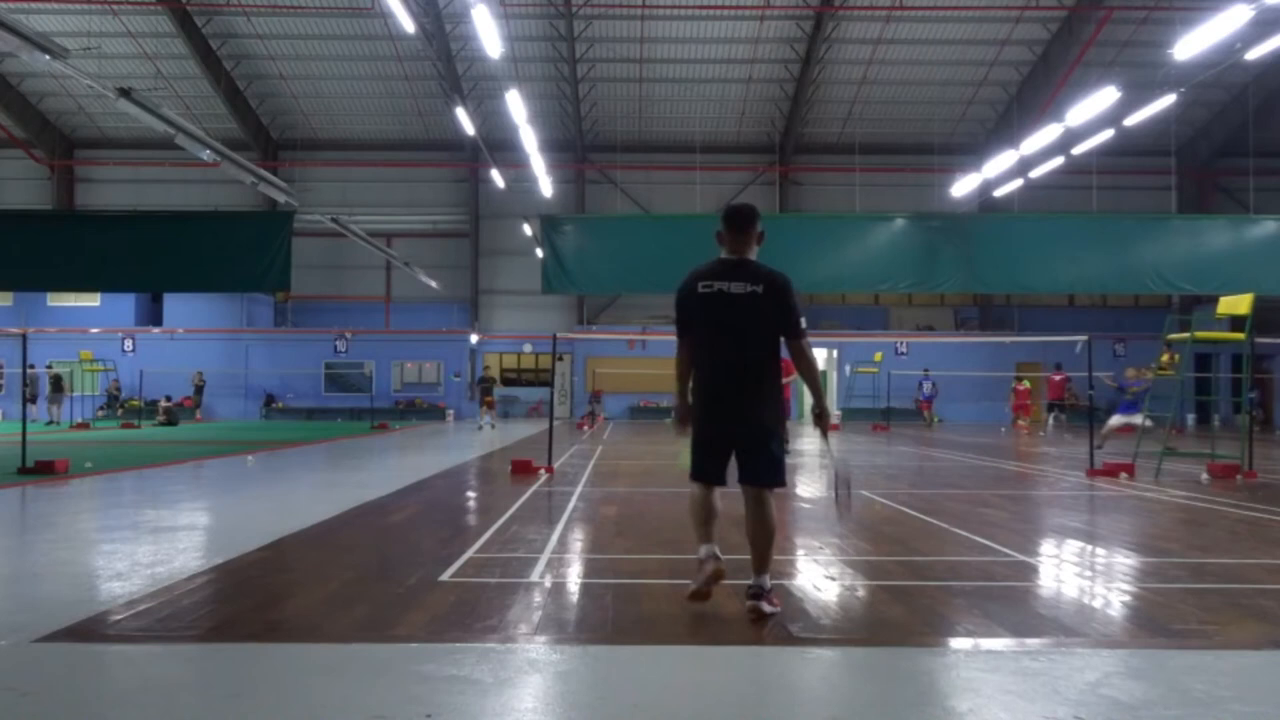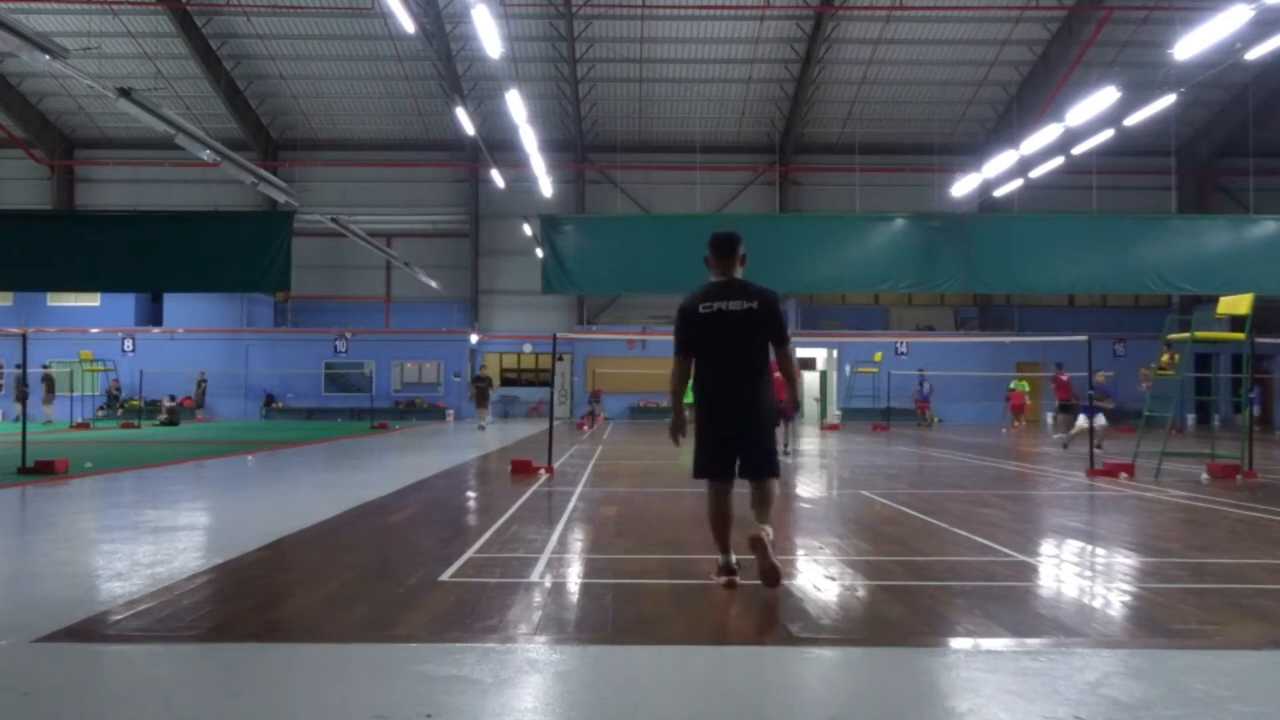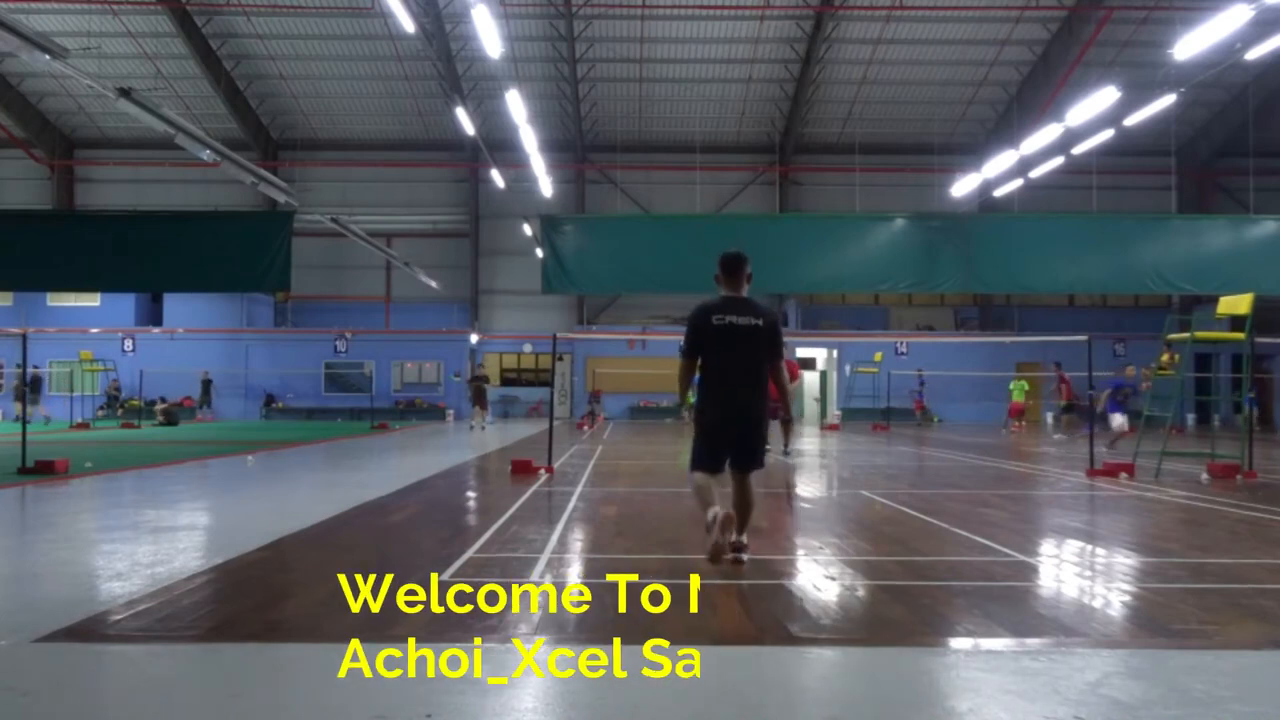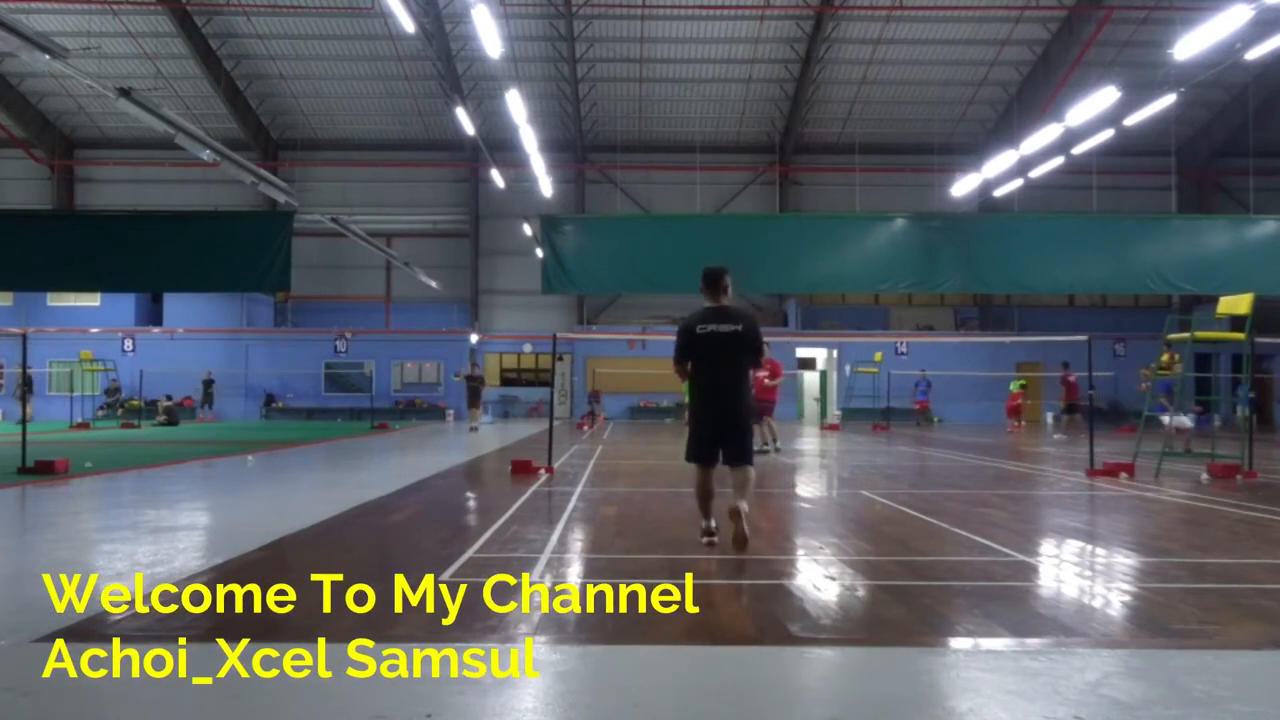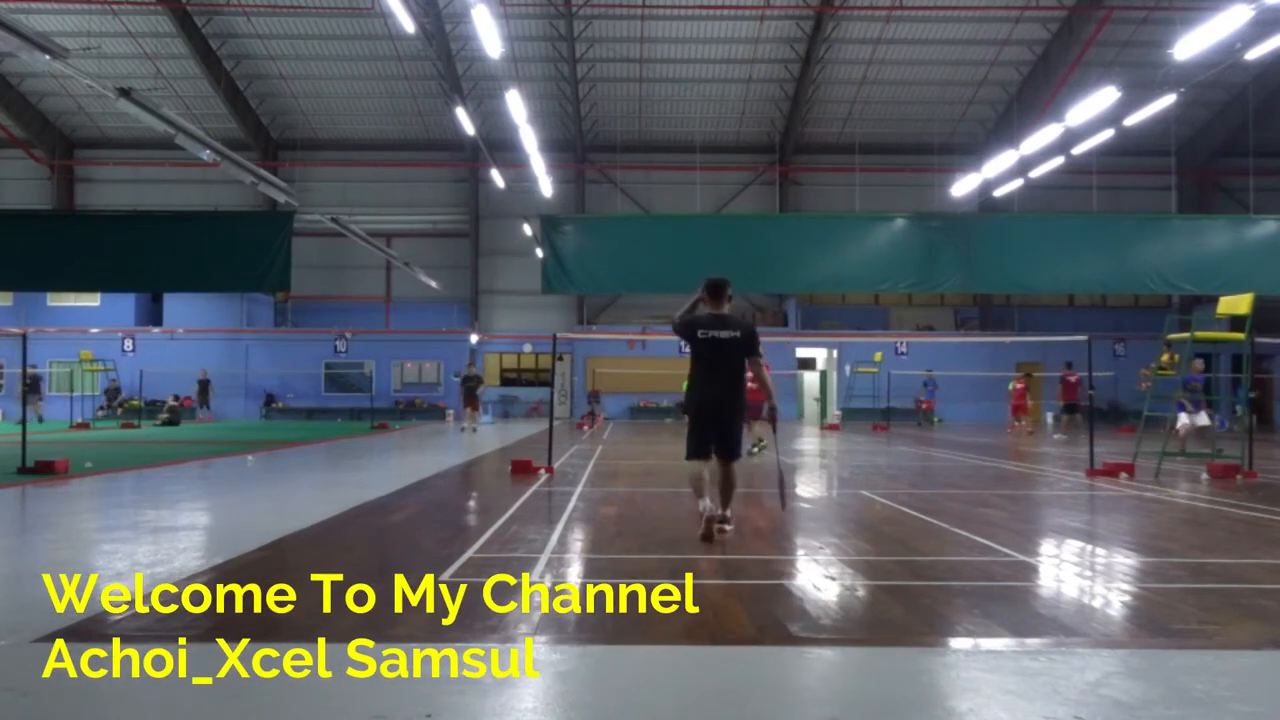
dt=0.5s
person 1, frame 1
left shoulder: (694, 283)
right shoulder: (774, 283)
left elbow: (685, 350)
right elbow: (798, 347)
left wrist: (682, 399)
right wrist: (819, 398)
left hip: (708, 404)
right hip: (760, 405)
left knee: (704, 483)
right knee: (758, 492)
left ankle: (707, 553)
right ankle: (759, 587)
person 1, frame 2
left shoulder: (691, 305)
right shoulder: (765, 299)
left elbow: (682, 364)
right elbow: (783, 355)
left wrist: (677, 411)
right wrist: (794, 392)
left hip: (711, 410)
right hip: (757, 407)
left knee: (718, 485)
right knee: (763, 478)
left ankle: (726, 563)
right ankle: (763, 531)
person 1, frame 3
left shoulder: (703, 314)
right shoulder: (766, 317)
left elbow: (688, 365)
right elbow: (777, 368)
left wrist: (683, 399)
right wrist: (785, 407)
left hip: (712, 408)
right hip: (752, 408)
left knee: (702, 472)
right knee: (743, 474)
left ankle: (716, 515)
right ankle: (739, 540)
person 1, frame 4
left shoulder: (690, 325)
right shoulder: (747, 321)
left elbow: (680, 369)
right elbow: (757, 363)
left hip: (703, 407)
right hip: (739, 406)
left knee: (704, 467)
right knee: (743, 465)
left ankle: (708, 527)
right ankle: (740, 505)
person 1, frame 5
left shoulder: (694, 324)
right shoulder: (745, 329)
left elbow: (676, 323)
right elbow: (758, 366)
left wrist: (696, 299)
right wrist: (771, 402)
left hip: (700, 405)
right hip: (732, 406)
left knee: (698, 460)
right knee: (726, 462)
left ankle: (705, 506)
right ankle: (724, 515)
